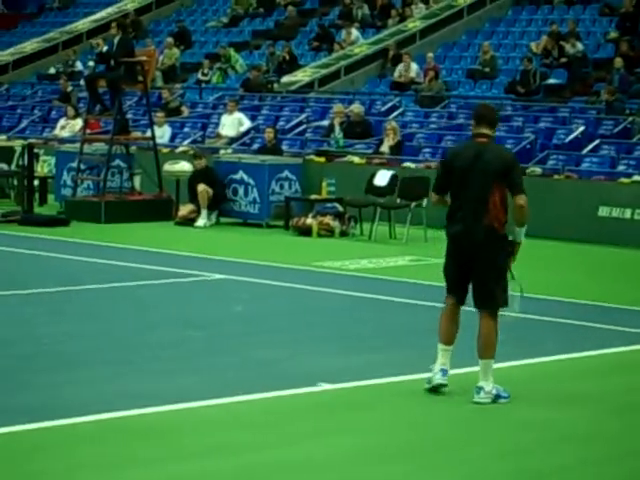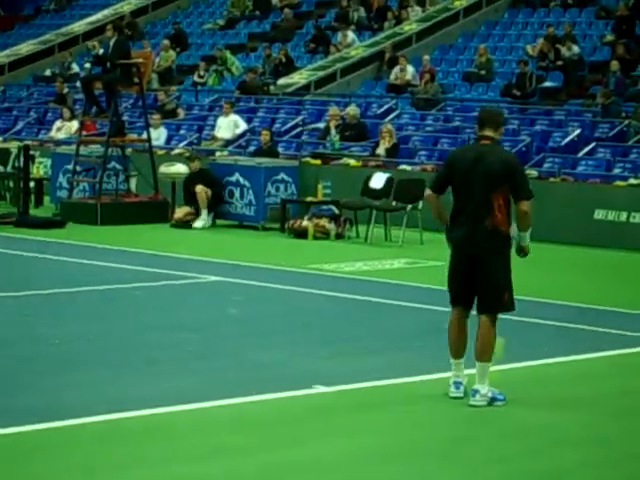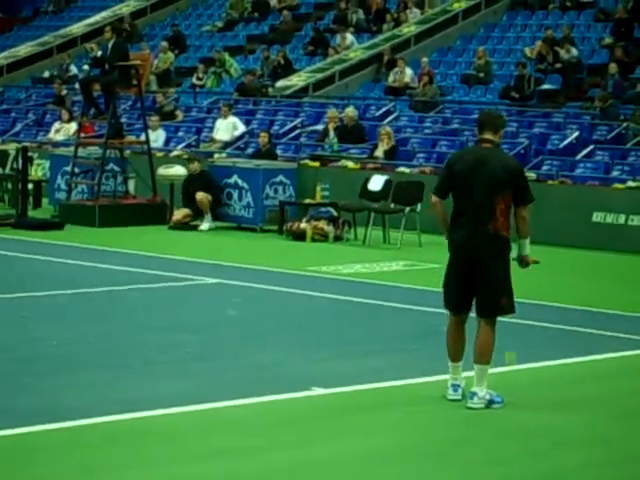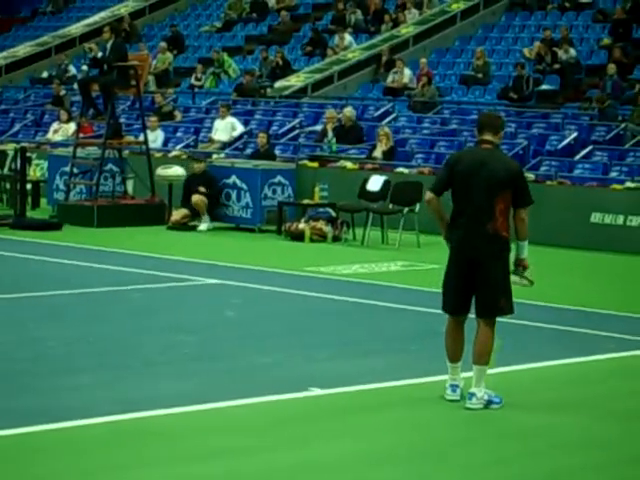
dt=0.3s
person 1, frame 1
left shoulder: (453, 154)
right shoulder: (505, 157)
left elbow: (436, 197)
right elbow: (520, 202)
right wrist: (518, 237)
left hip: (458, 237)
right hip: (490, 239)
left knee: (452, 301)
right knee: (487, 311)
left ankle: (441, 367)
right ankle: (485, 385)
person 1, frame 2
left shoulder: (457, 156)
right shoulder: (509, 161)
left elbow: (430, 195)
right elbow: (523, 208)
left wrist: (448, 226)
right wrist: (524, 240)
left hip: (461, 241)
right hip: (493, 244)
left knee: (459, 310)
right knee: (488, 315)
left ankle: (457, 380)
right ankle: (480, 388)
person 1, frame 3
left shoulder: (457, 159)
right shoulder: (511, 166)
left elbow: (436, 201)
right elbow: (522, 214)
left wrist: (448, 235)
right wrist: (524, 250)
left hip: (461, 246)
right hip: (493, 248)
left knee: (457, 315)
right knee: (486, 319)
left ankle: (455, 382)
right ankle: (478, 391)
person 1, frame 4
left shoulder: (457, 160)
right shoulder: (511, 167)
left elbow: (431, 197)
right elbow: (521, 215)
left wrist: (446, 227)
right wrist: (522, 253)
left hip: (460, 246)
right hip: (492, 249)
left knee: (456, 316)
right knee: (486, 319)
left ankle: (453, 383)
right ankle: (477, 391)
